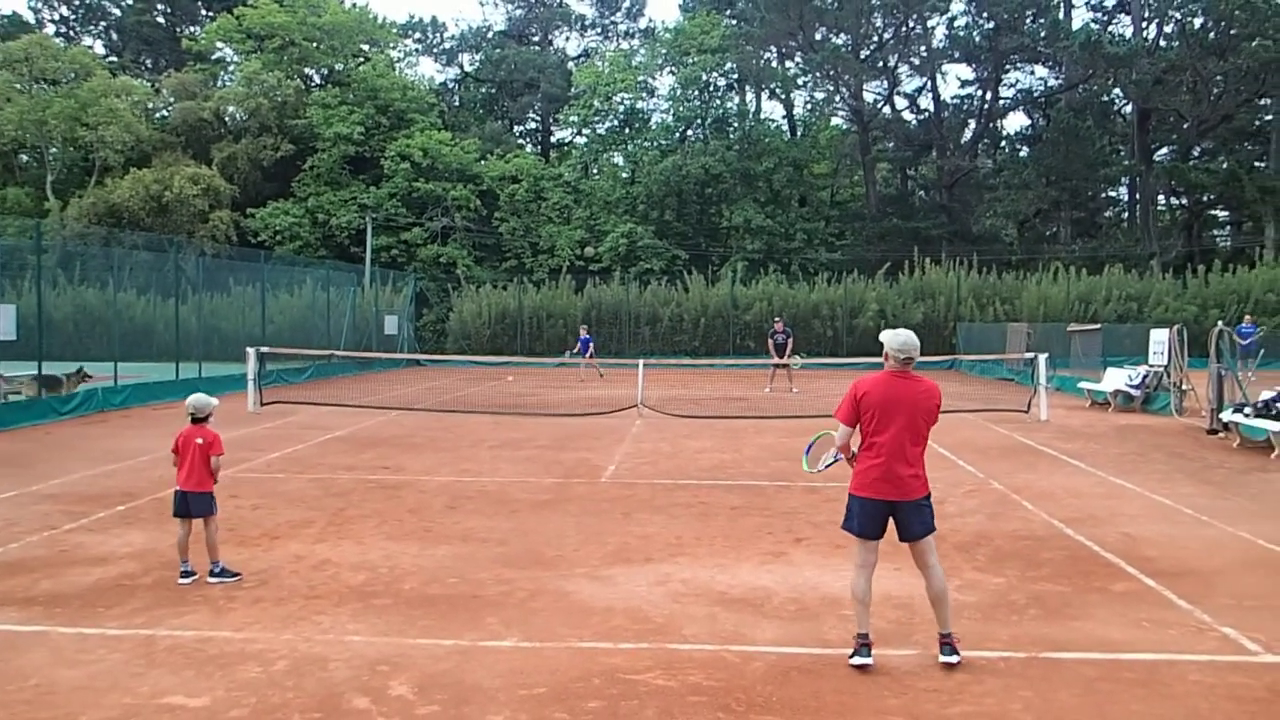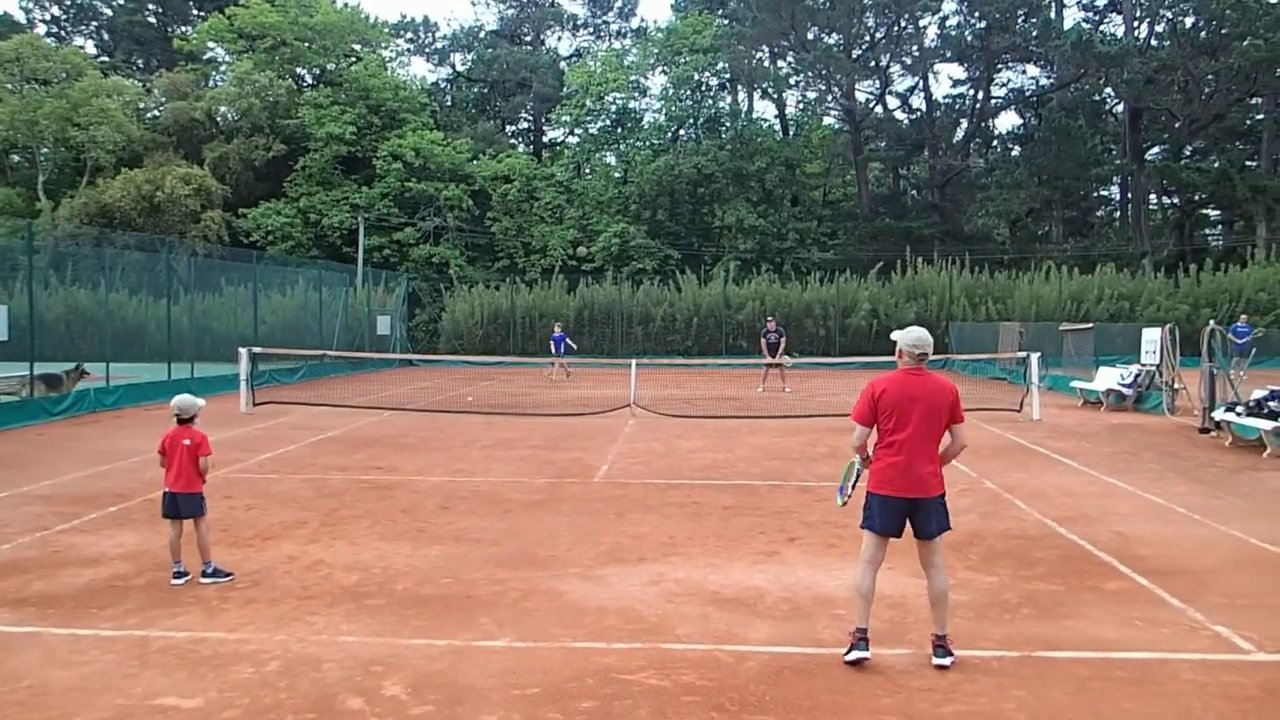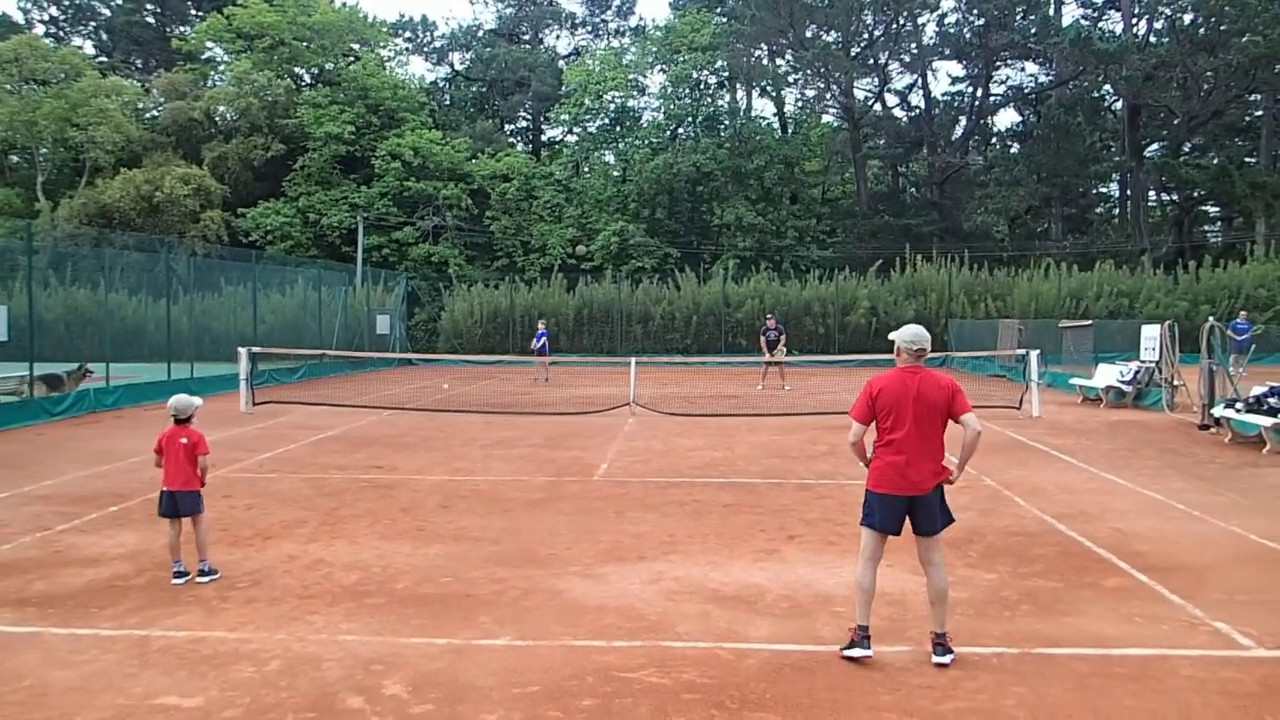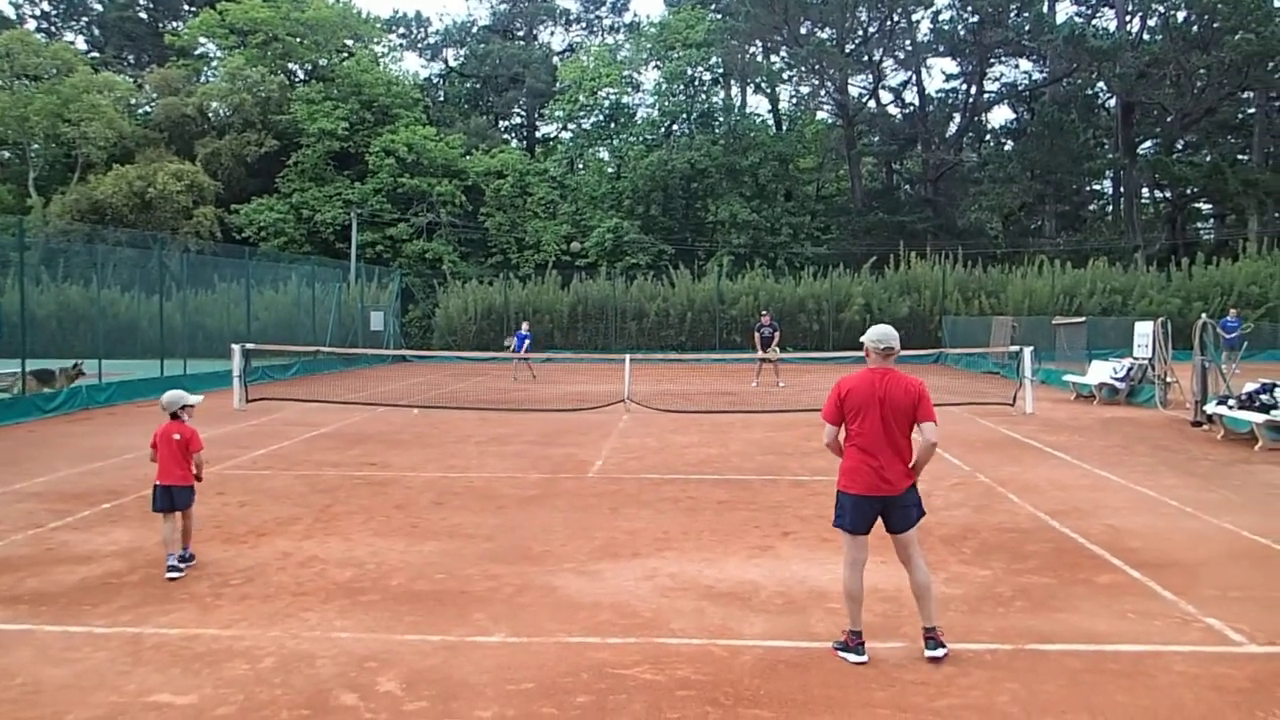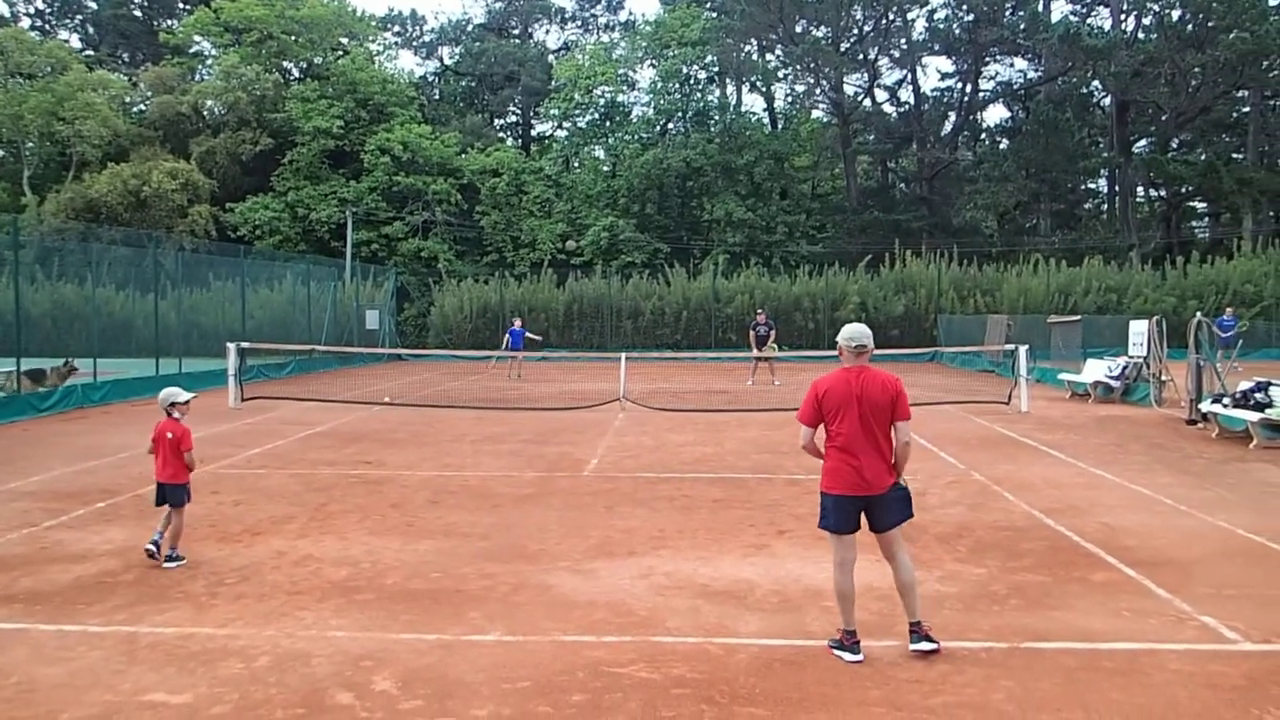
dt=0.3s
person 1, frame 1
left shoulder: (862, 388)
right shoulder: (931, 391)
left elbow: (841, 441)
left wrist: (853, 458)
left hip: (869, 488)
right hip: (912, 489)
left knee: (863, 566)
right knee: (930, 565)
left ankle: (863, 645)
right ankle: (947, 642)
person 1, frame 2
left shoulder: (879, 387)
right shoulder: (947, 389)
left elbow: (858, 441)
right elbow: (959, 442)
left wrist: (869, 459)
left hip: (885, 486)
right hip: (928, 487)
left knee: (869, 562)
right knee: (934, 565)
left ankle: (860, 639)
right ankle: (941, 644)
person 1, frame 3
left shoulder: (876, 385)
right shoulder: (946, 385)
left elbow: (855, 438)
right elbow: (974, 429)
left wrist: (868, 462)
right wrist: (958, 468)
left hip: (884, 484)
right hip: (928, 485)
left knee: (868, 559)
right knee: (933, 563)
left ankle: (861, 636)
right ankle: (940, 642)
person 1, frame 4
left shoulder: (845, 385)
right shoulder: (914, 388)
left elbow: (829, 439)
right elbow: (930, 440)
right wrist: (914, 471)
left hip: (855, 486)
right hip: (898, 486)
left knee: (853, 564)
right knee: (913, 559)
left ankle: (855, 640)
right ankle: (931, 636)
person 1, frame 5
left shoulder: (821, 387)
right shoulder: (891, 384)
left elbow: (805, 442)
right elbow: (904, 439)
right wrist: (897, 474)
left hip: (839, 485)
right hip: (881, 483)
left knee: (843, 563)
right knee: (898, 555)
left ankle: (850, 639)
right ankle: (917, 631)
person 2, frame 1
left shoulder: (182, 434)
right shoulder: (212, 436)
left elbow: (175, 462)
right elbow: (215, 465)
right wrist: (215, 477)
left hip: (183, 487)
right hip: (202, 489)
left knee: (184, 528)
right knee: (211, 527)
left ankle: (185, 570)
right ankle: (216, 569)
person 2, frame 2
left shoulder: (168, 435)
right shoulder: (199, 437)
left elbow: (162, 463)
right elbow: (203, 466)
right wrist: (203, 477)
left hip: (171, 488)
right hip: (192, 489)
left knee: (175, 529)
right knee: (202, 528)
left ankle: (178, 571)
right ankle: (208, 570)
person 2, frame 3
left shoulder: (165, 435)
right shoulder: (197, 436)
left elbow: (158, 463)
right elbow: (203, 464)
right wrist: (203, 479)
left hip: (169, 488)
right hip: (190, 488)
left knee: (174, 528)
right knee: (199, 526)
left ankle: (178, 570)
right ankle: (203, 568)
person 2, frame 4
left shoulder: (161, 430)
right shoulder: (190, 432)
left elbow: (153, 457)
right elbow: (198, 460)
right wrist: (199, 474)
left hip: (163, 482)
right hip: (183, 482)
left knee: (169, 522)
right knee: (186, 518)
left ankle: (172, 564)
right ankle: (184, 554)
person 2, frame 5
left shoulder: (160, 426)
right shoulder: (183, 430)
left elbow: (151, 449)
right elbow: (188, 460)
right wrist: (192, 467)
left hip: (162, 477)
right hip: (178, 479)
left knee: (172, 510)
right knee: (178, 514)
left ankle: (156, 540)
right ankle: (172, 554)
